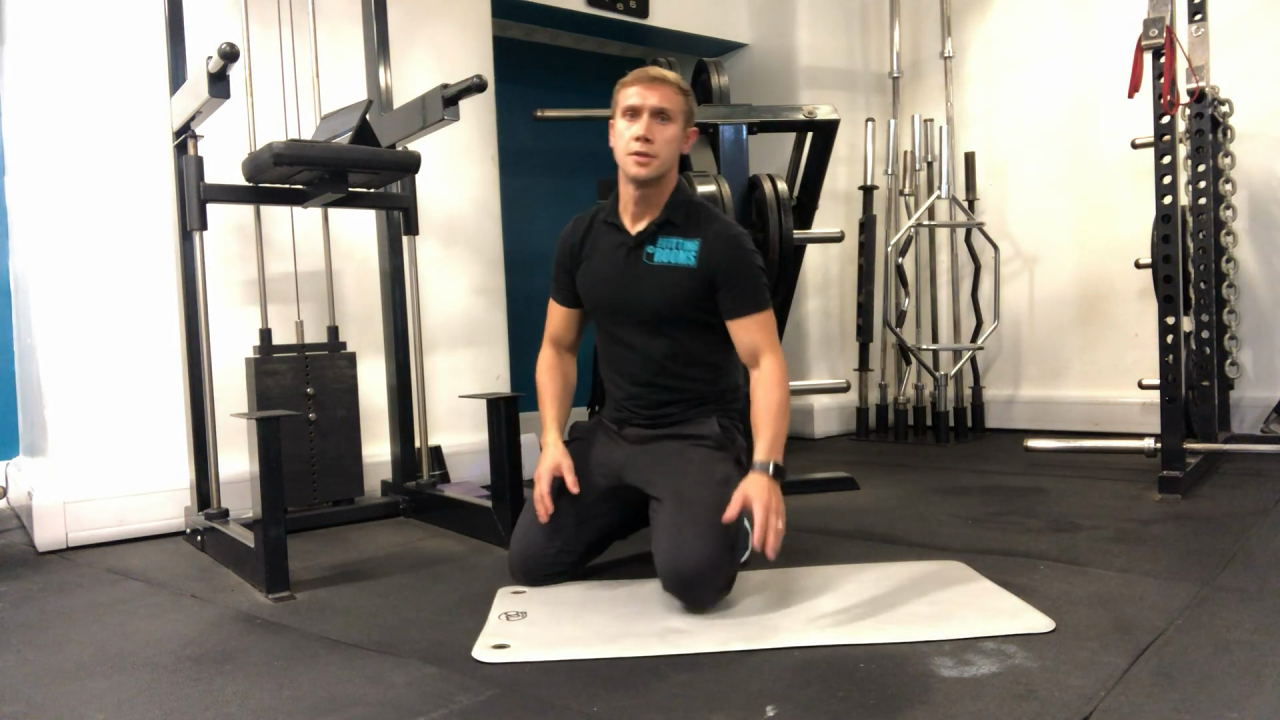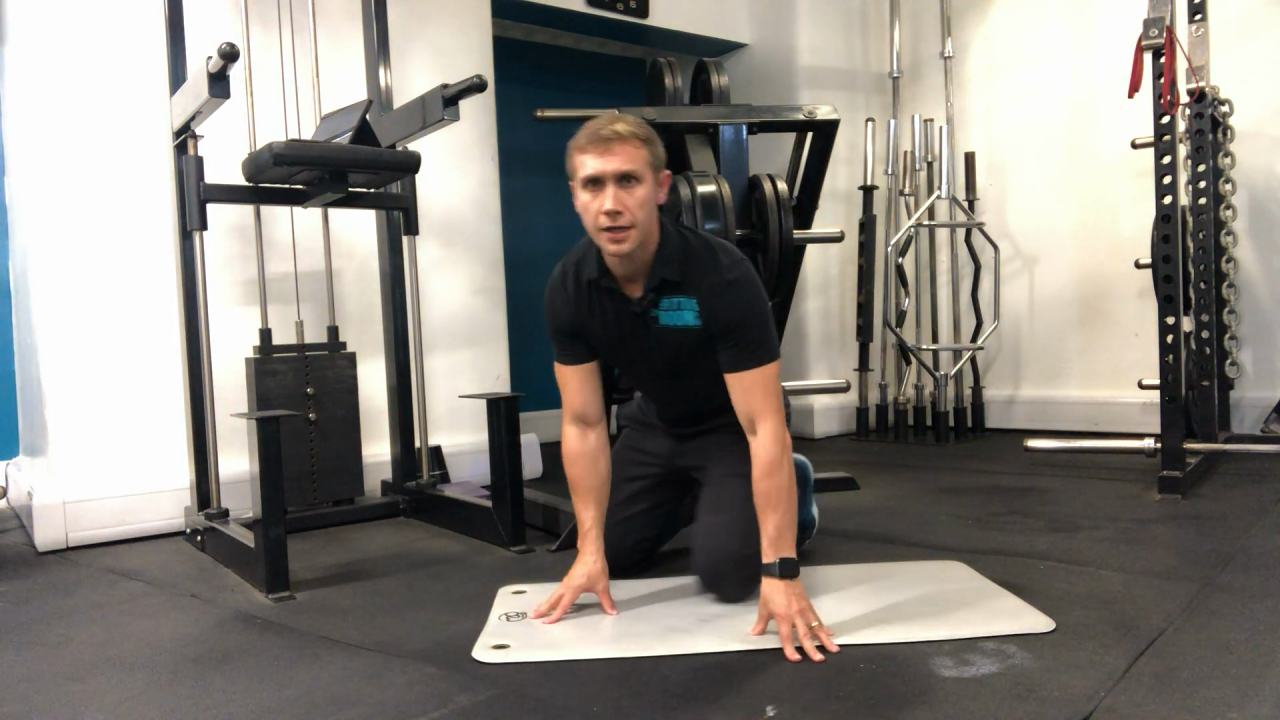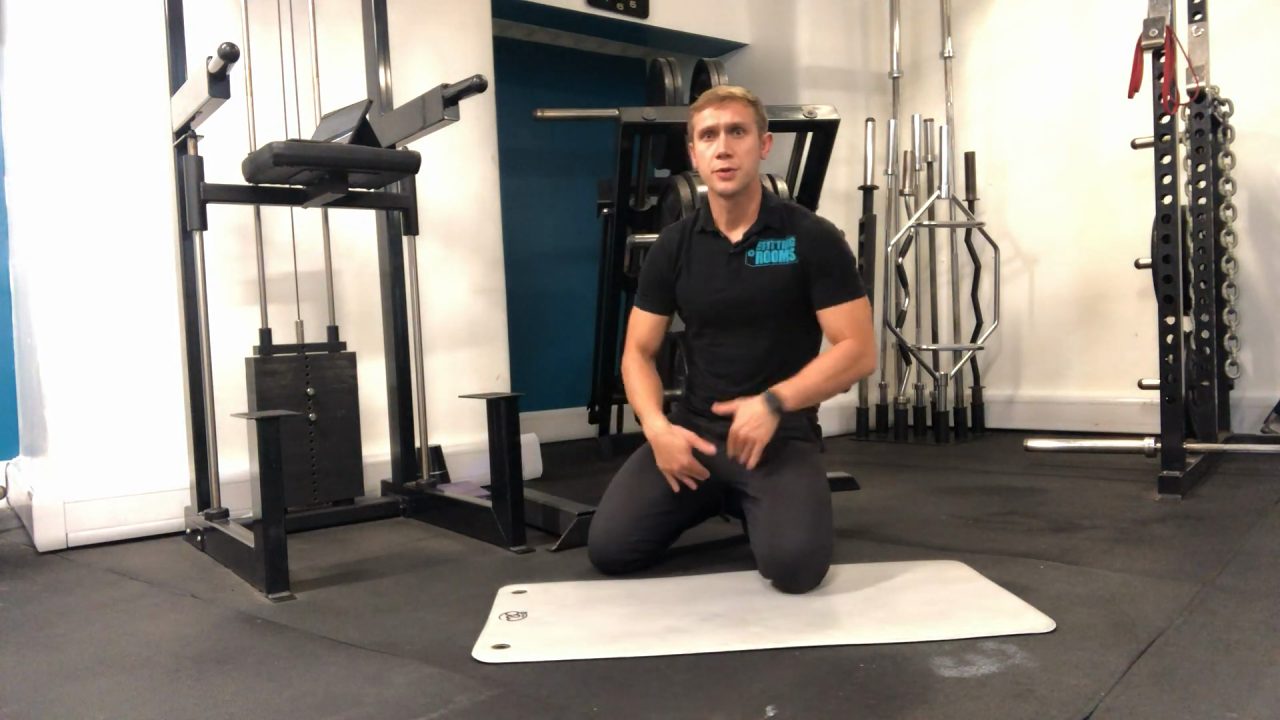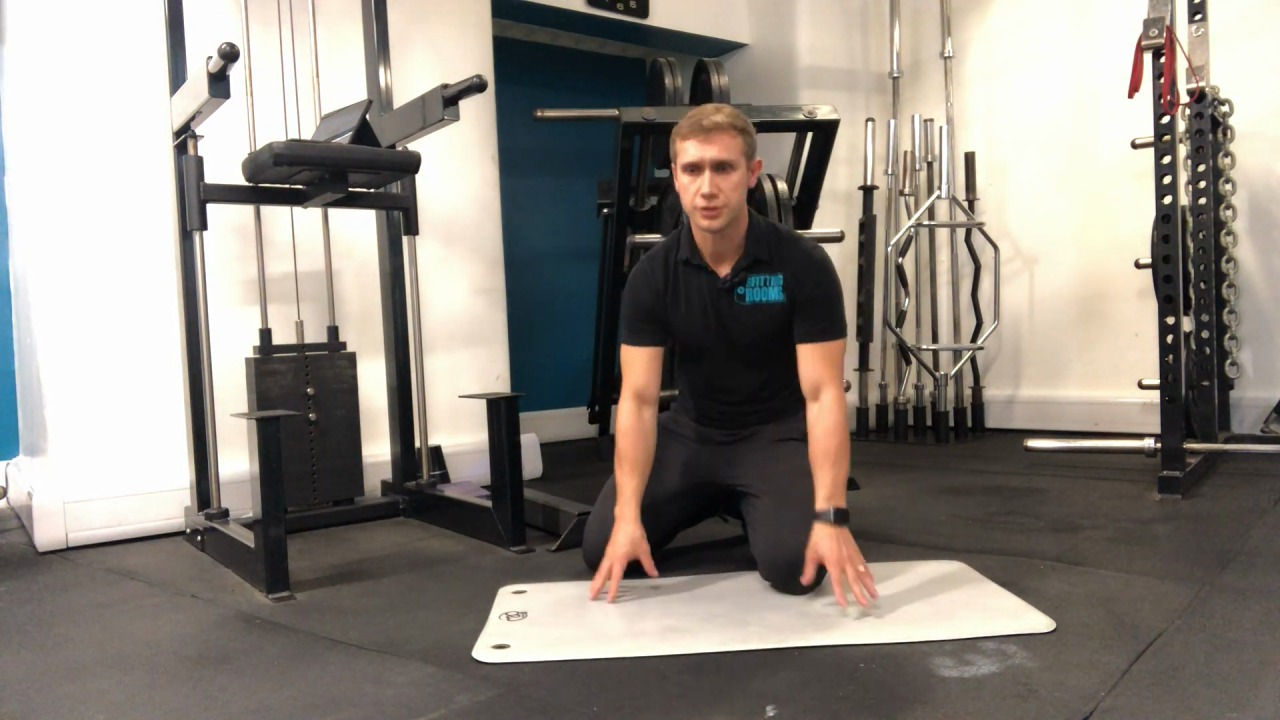
dt=1s
person 1, frame 1
left shoulder: (720, 241)
right shoulder: (579, 236)
left elbow: (763, 362)
right elbow: (559, 348)
left wrist: (765, 469)
right wrist: (552, 441)
left hip: (697, 435)
right hip: (612, 434)
left knee: (694, 577)
right knee: (530, 562)
left ankle: (717, 515)
right ankle: (641, 509)
person 1, frame 2
left shoulder: (722, 277)
right shoulder: (568, 287)
left elbow: (762, 426)
right elbow: (583, 423)
left wrist: (778, 570)
right wrist: (590, 549)
left hip: (729, 428)
right hip: (654, 426)
left knee: (733, 572)
right knee: (614, 554)
left ankle: (791, 488)
right ankle: (695, 495)
person 1, frame 3
left shoulder: (813, 239)
right shoulder: (673, 246)
left elbow: (857, 351)
right elbow: (637, 354)
left wrist: (773, 402)
right wrist: (658, 427)
left hip: (782, 432)
right hip: (694, 428)
left knee: (796, 565)
right knee: (610, 549)
left ankle: (757, 507)
right ankle: (713, 500)
person 1, frame 4
left shoulder: (803, 265)
right shoulder: (652, 274)
left elbow: (823, 394)
right elbow: (639, 399)
left wrist: (830, 516)
right wrist: (627, 515)
left hip: (776, 436)
right hip: (689, 434)
left knee: (793, 567)
right knee: (603, 551)
left ankle: (754, 506)
right ankle: (715, 498)
